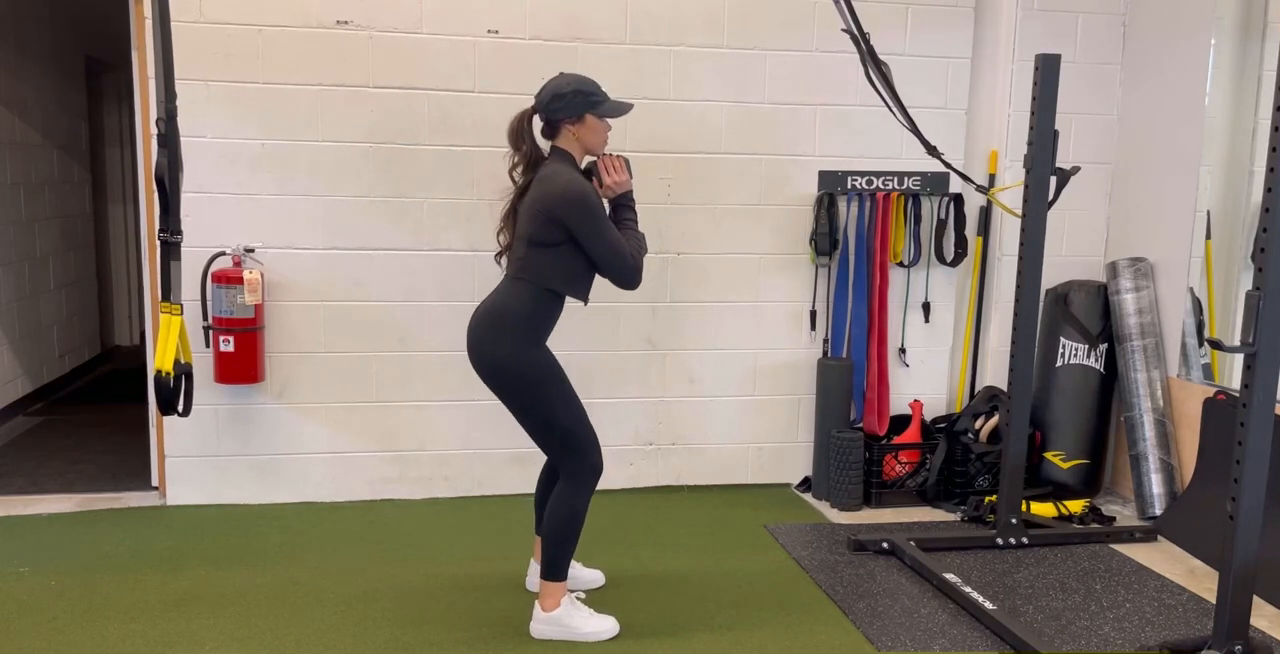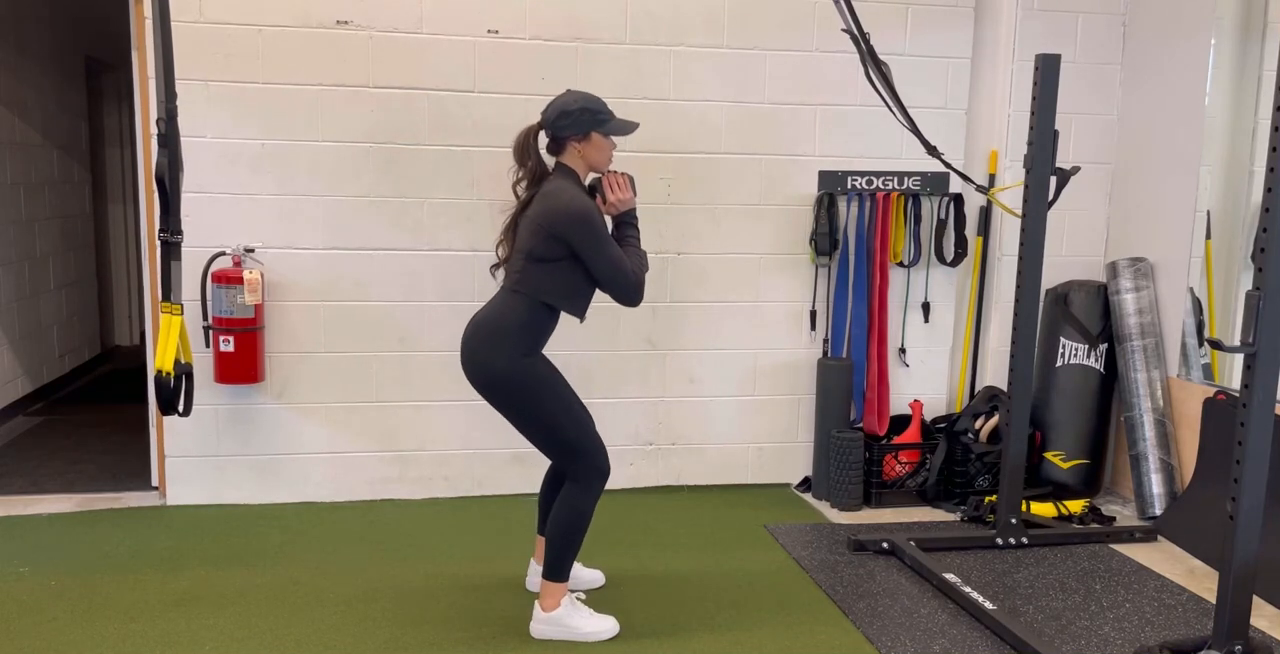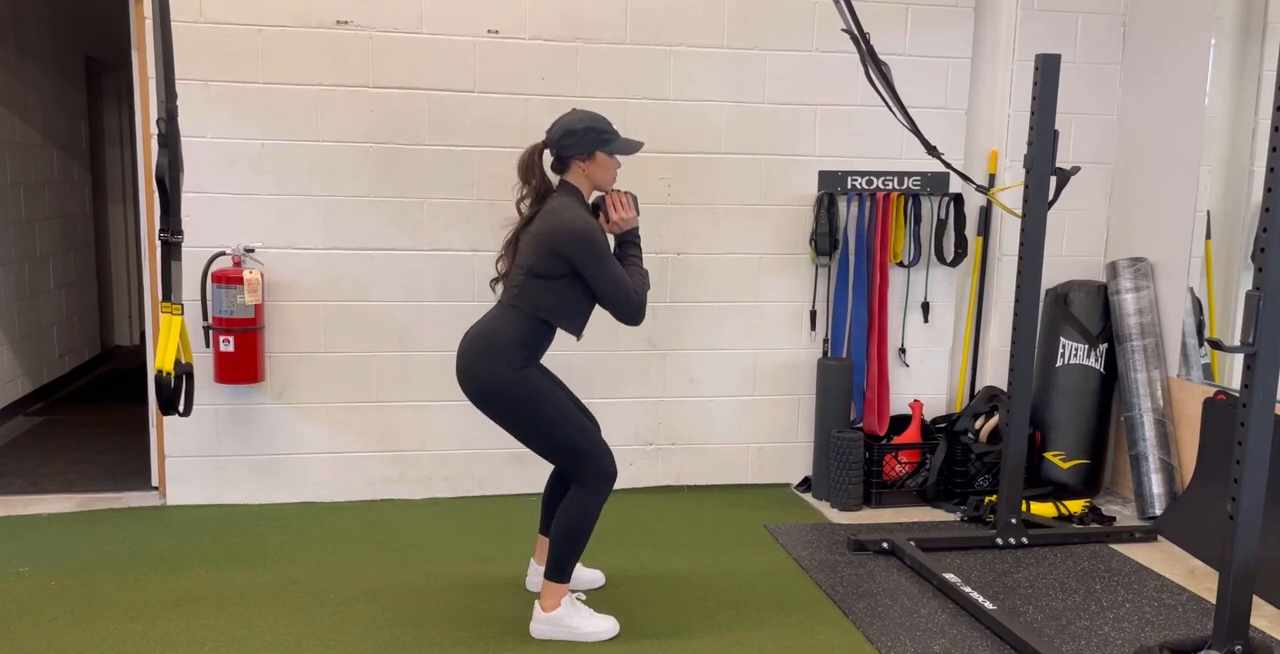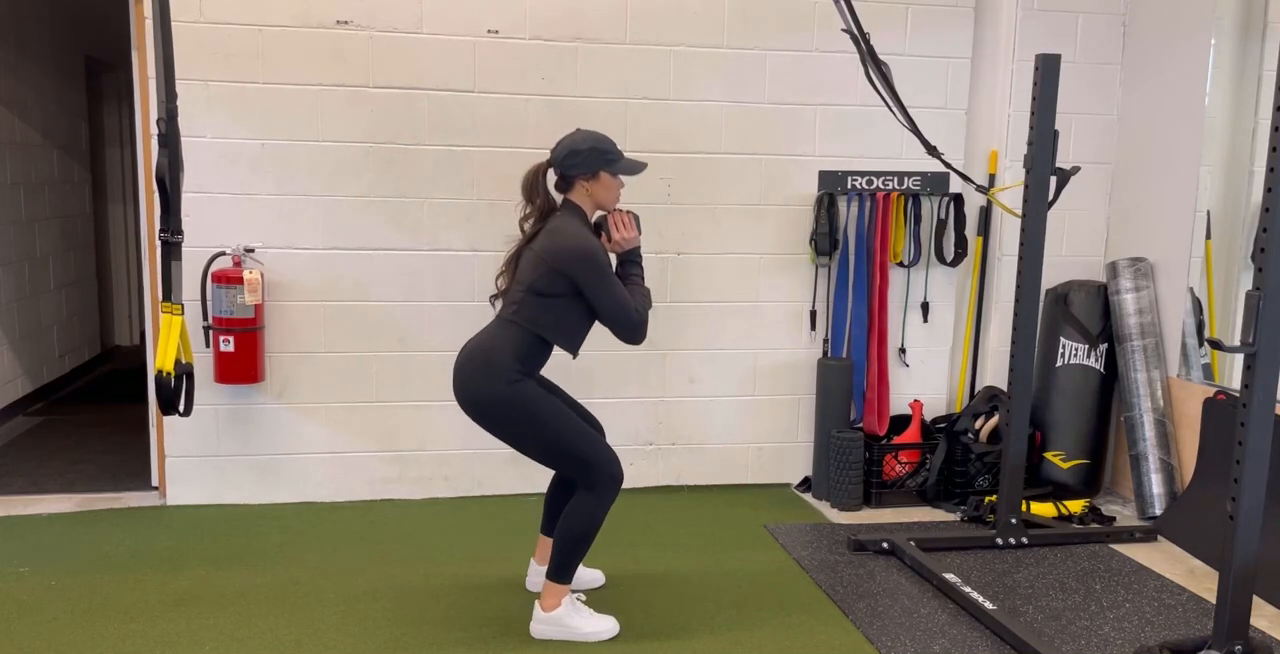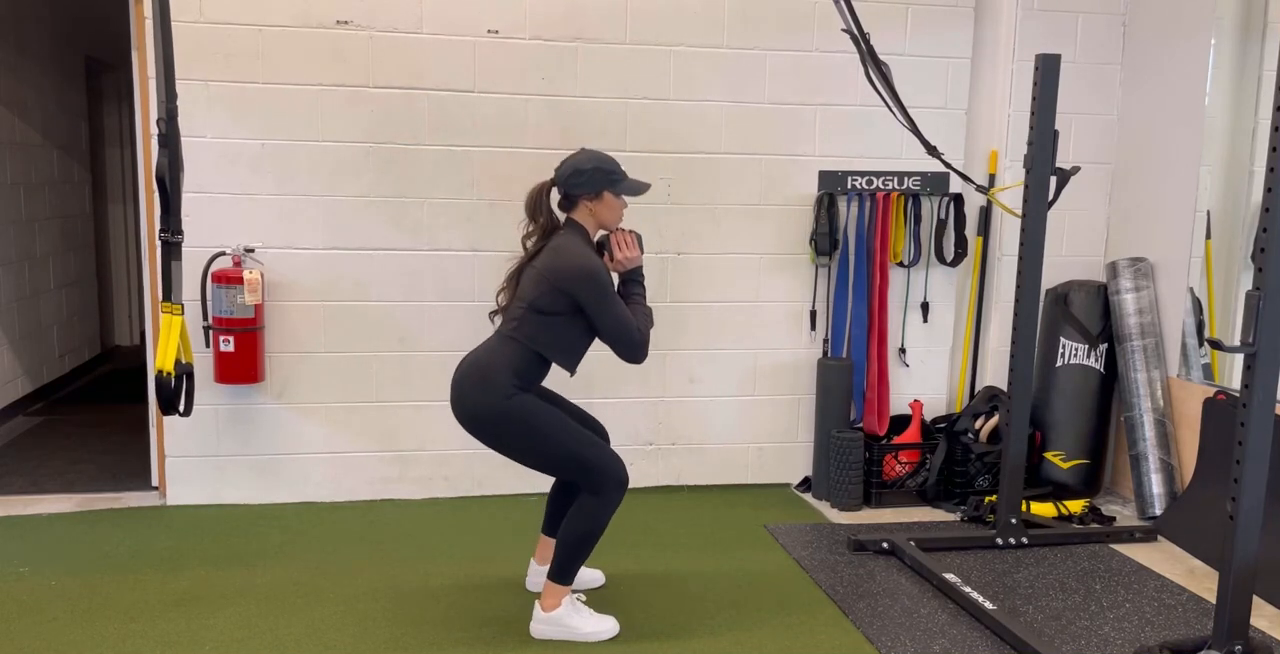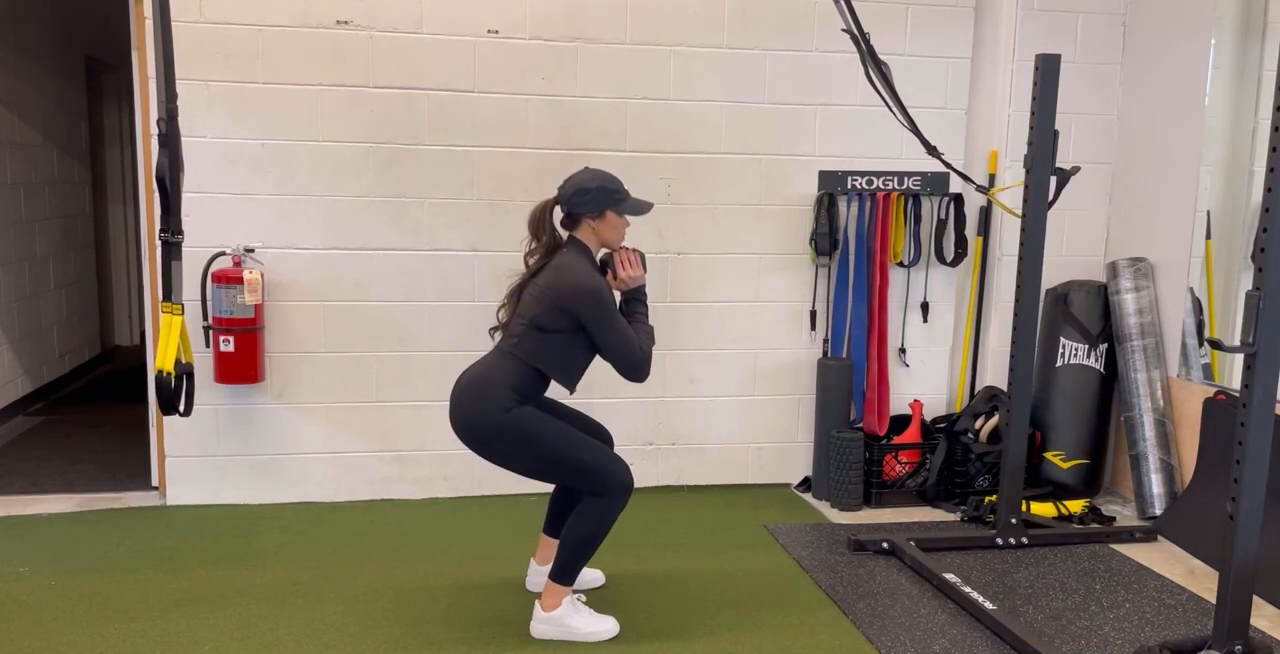
dt=0.1s
person 1, frame 1
left shoulder: (552, 176)
right shoulder: (569, 189)
left elbow: (593, 250)
right elbow: (627, 272)
left wrist: (606, 200)
right wrist: (622, 202)
left hip: (507, 332)
right hip: (510, 340)
left knee: (568, 449)
right knee: (582, 460)
left ankle: (545, 562)
right ankle: (552, 607)
person 1, frame 2
left shoulder: (556, 193)
right shoulder: (572, 206)
left elbow: (602, 271)
right elbow: (629, 289)
left wrist: (609, 217)
right wrist: (624, 220)
left hip: (500, 342)
right hip: (503, 352)
left knee: (575, 444)
right knee: (588, 463)
left ankle: (545, 562)
right ankle: (552, 608)
person 1, frame 3
left shoulder: (558, 209)
right shoulder: (574, 224)
left elbow: (604, 290)
right elbow: (630, 308)
left wrist: (611, 235)
right wrist: (627, 237)
left hip: (499, 354)
right hip: (499, 365)
left knee: (581, 444)
right knee: (595, 467)
left ankle: (545, 561)
right ankle: (552, 607)
person 1, frame 4
left shoulder: (561, 230)
right shoulder: (577, 244)
left elbow: (605, 304)
right elbow: (632, 327)
left wrist: (612, 256)
right wrist: (629, 257)
left hip: (494, 368)
right hip: (494, 380)
left knee: (586, 442)
right knee: (602, 471)
left ankle: (546, 562)
right ankle: (553, 608)
person 1, frame 5
left shoulder: (563, 246)
right shoulder: (579, 263)
left elbow: (606, 323)
right elbow: (634, 347)
left wrist: (615, 274)
right wrist: (631, 276)
left hip: (493, 382)
right hip: (492, 395)
left knee: (591, 443)
right knee: (607, 476)
left ankle: (545, 562)
right ankle: (553, 608)
person 1, frame 6
left shoulder: (566, 265)
right shoulder: (581, 281)
left elbow: (605, 333)
right elbow: (636, 365)
left wrist: (617, 292)
right wrist: (634, 295)
left hip: (490, 396)
right hip: (490, 410)
left knee: (594, 446)
right knee: (612, 478)
left ankle: (546, 562)
right ankle: (553, 608)
